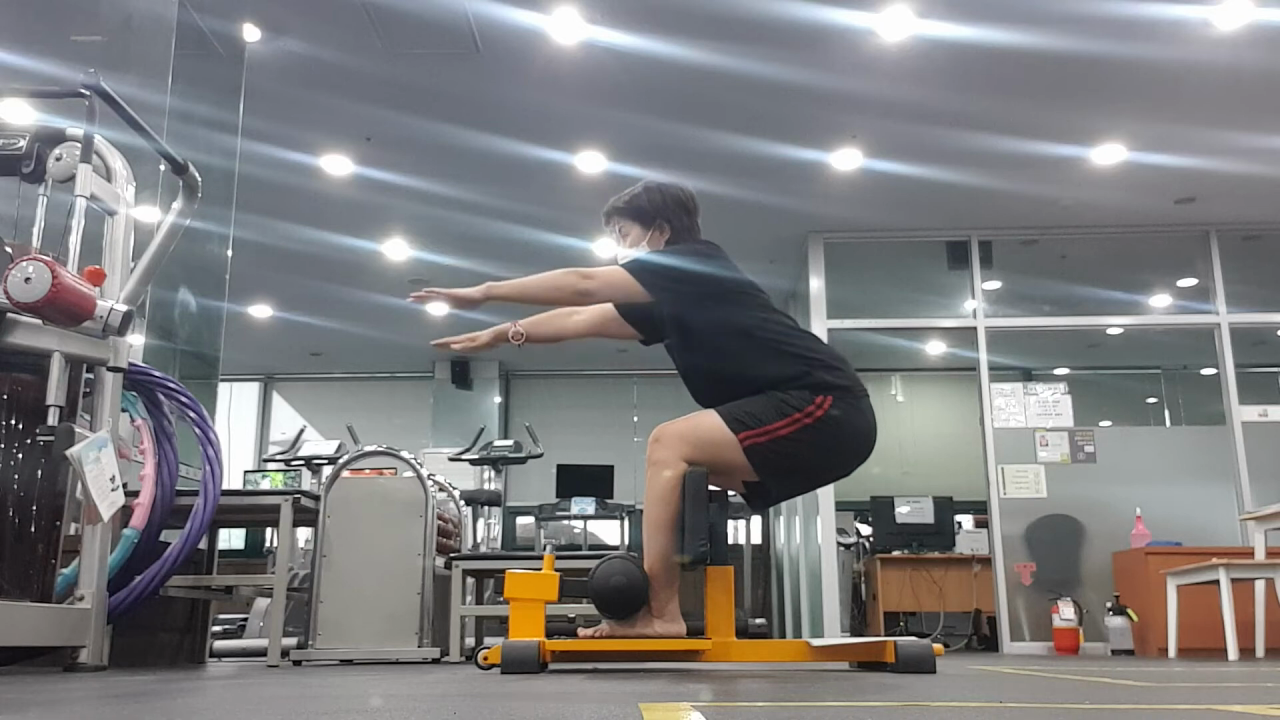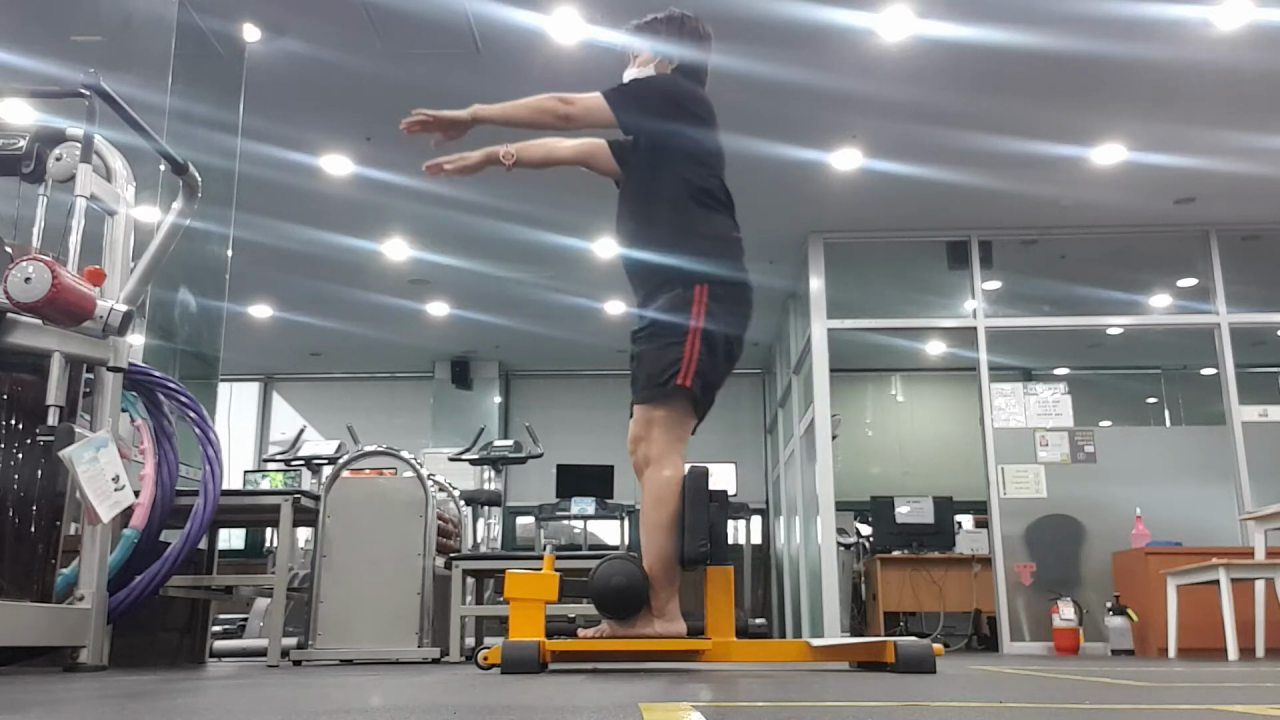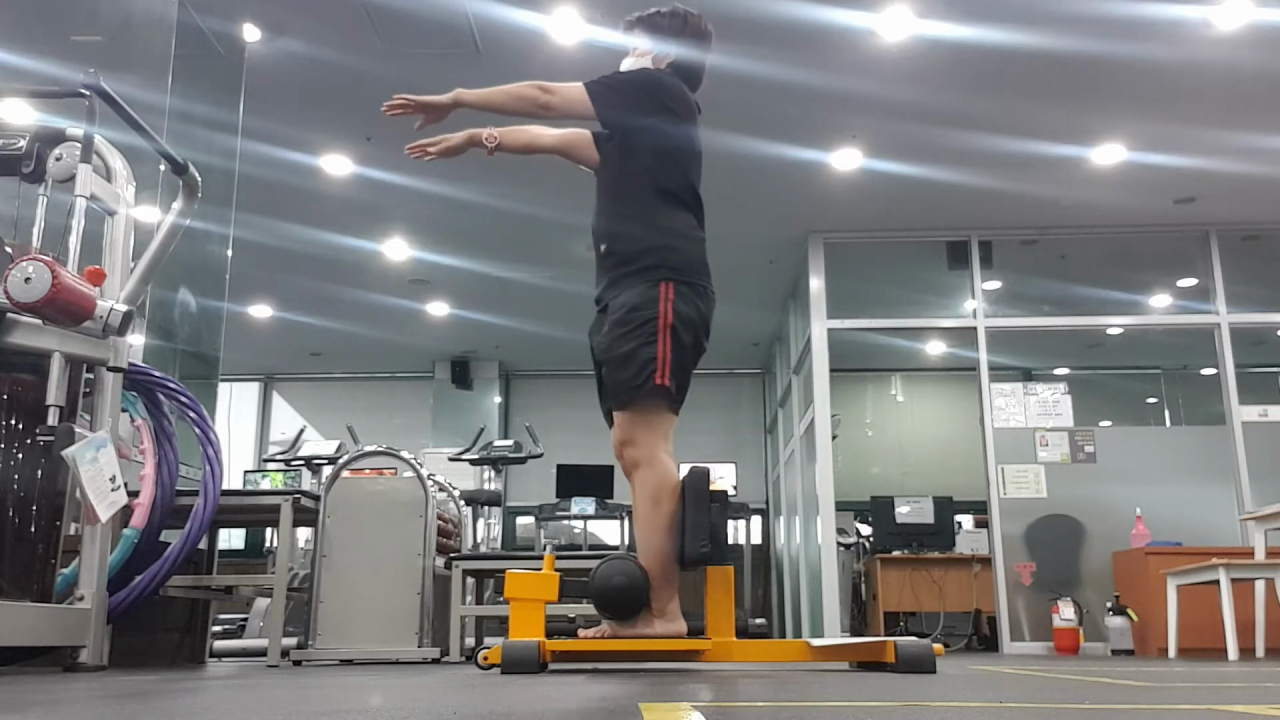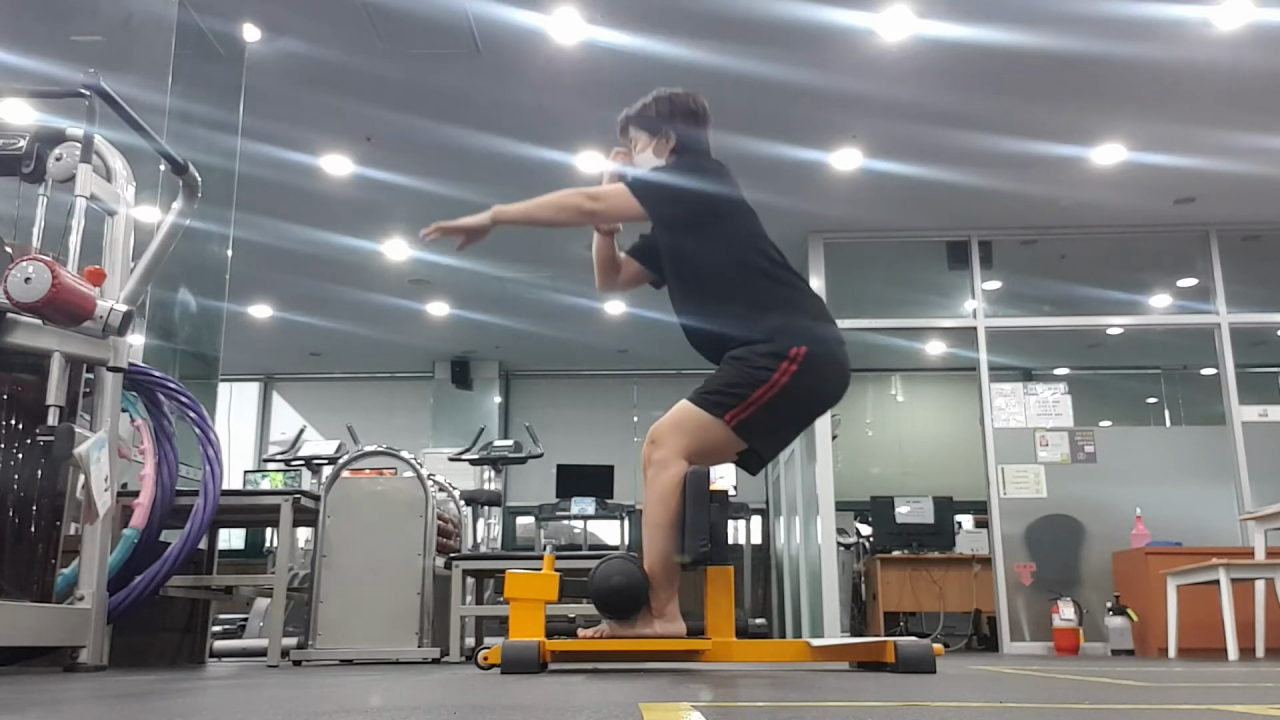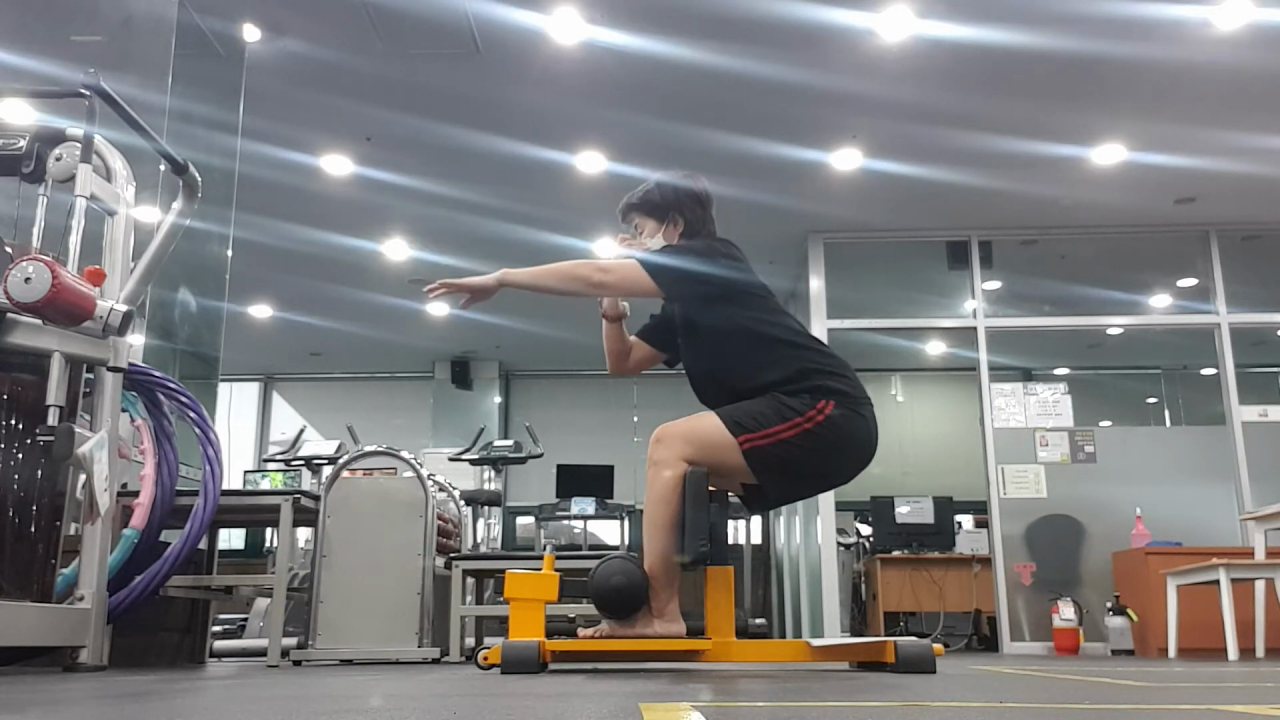
dt=1s
person 1, frame 1
left shoulder: (695, 262)
right shoulder: (668, 302)
left elbow: (583, 286)
right elbow: (582, 320)
left wrist: (484, 292)
right wrist: (500, 333)
left hip: (826, 411)
right hip: (826, 422)
left knee: (668, 444)
right knee: (680, 482)
left ankle: (658, 612)
right ankle: (665, 610)
person 1, frame 2
left shoulder: (676, 97)
right shoulder: (652, 142)
left elbow: (565, 111)
right elbow: (572, 150)
left wrist: (471, 115)
right wrist: (492, 156)
left hip: (696, 292)
right hip: (673, 299)
left knee: (657, 446)
right knee: (648, 447)
left ankle: (660, 612)
right ankle: (658, 609)
person 1, frame 3
left shoulder: (659, 92)
right shoulder: (637, 132)
left elbow: (545, 98)
right elbow: (554, 140)
left wrist: (452, 99)
right wrist: (473, 138)
left hip: (658, 289)
right hip: (631, 296)
left knee: (642, 445)
right knee: (633, 448)
left ankle: (661, 612)
right ankle: (651, 609)
person 1, frame 4
left shoulder: (698, 182)
right shoulder: (674, 225)
left elbow: (586, 204)
right elbow: (611, 277)
left wrist: (490, 216)
right wrist: (606, 217)
left hip: (795, 353)
right hip: (790, 359)
left knee: (666, 444)
right knee: (668, 453)
left ankle: (659, 614)
right ankle: (670, 608)
person 1, frame 5
left shoulder: (709, 259)
right shoulder: (683, 304)
left elbow: (596, 275)
right elbow: (622, 361)
left wrist: (500, 278)
right wrist: (613, 301)
left hip: (828, 415)
right hip: (829, 426)
left knee: (670, 444)
right knee: (682, 481)
left ankle: (659, 615)
